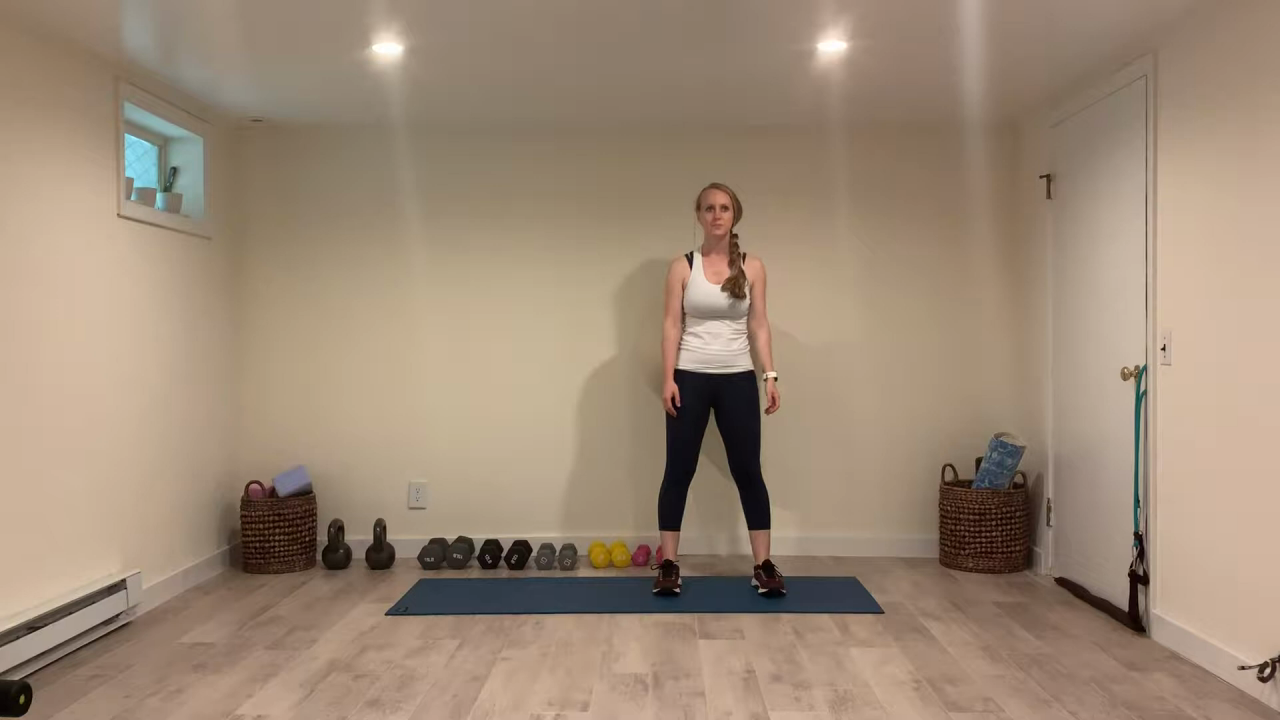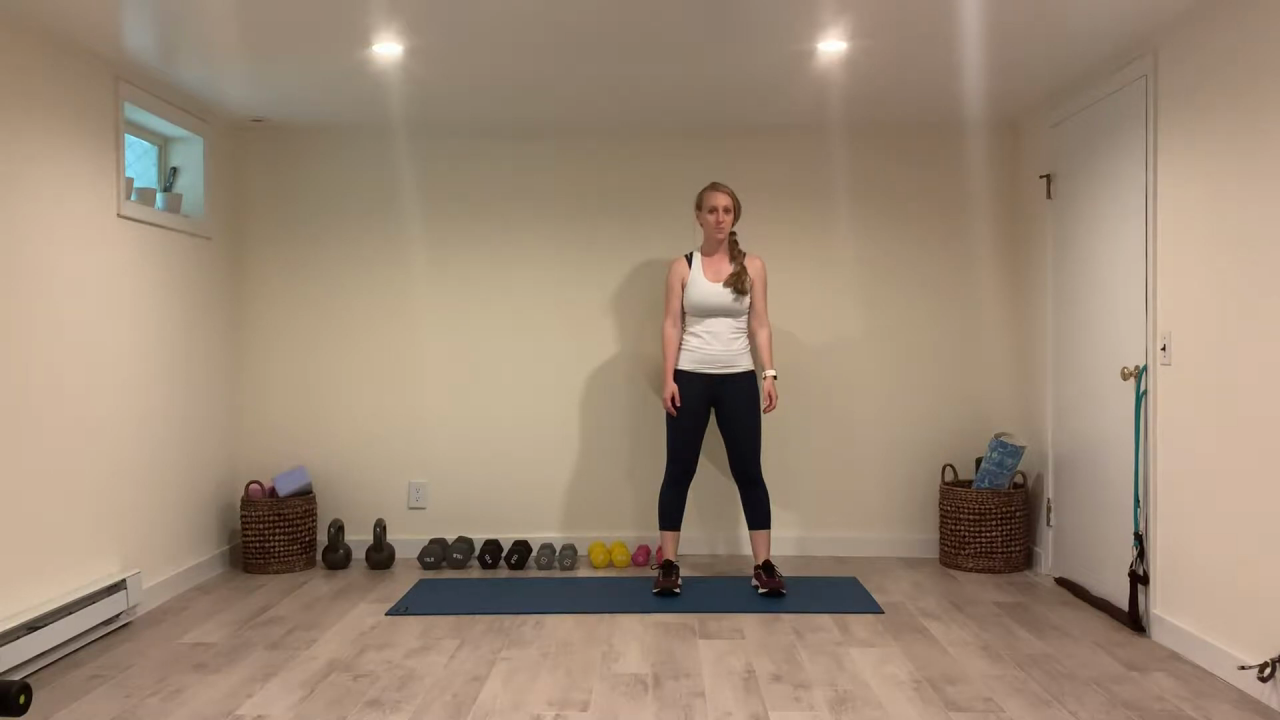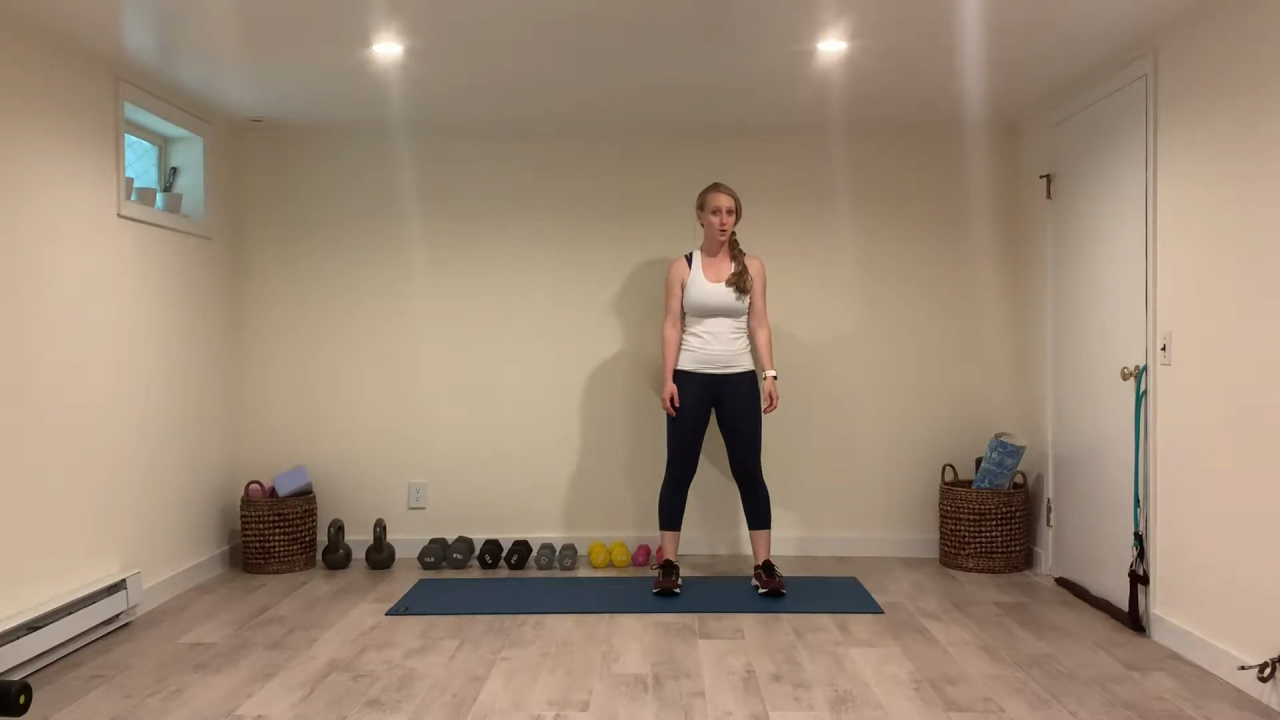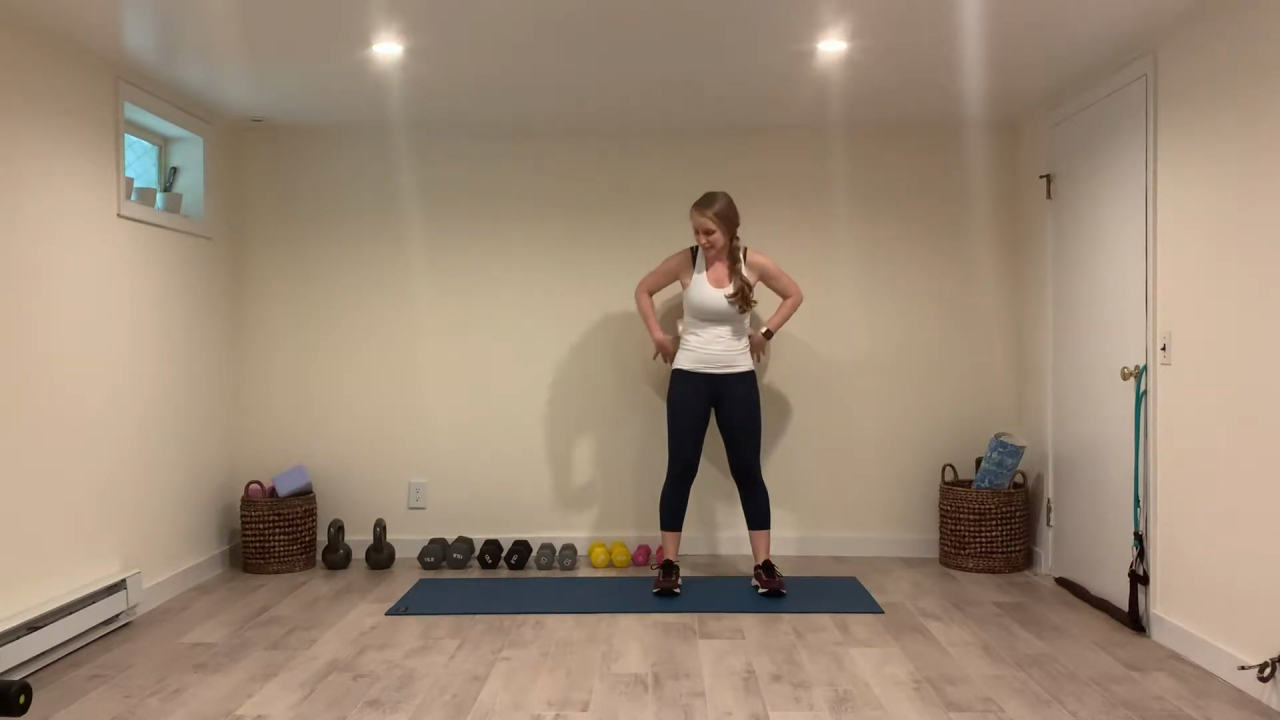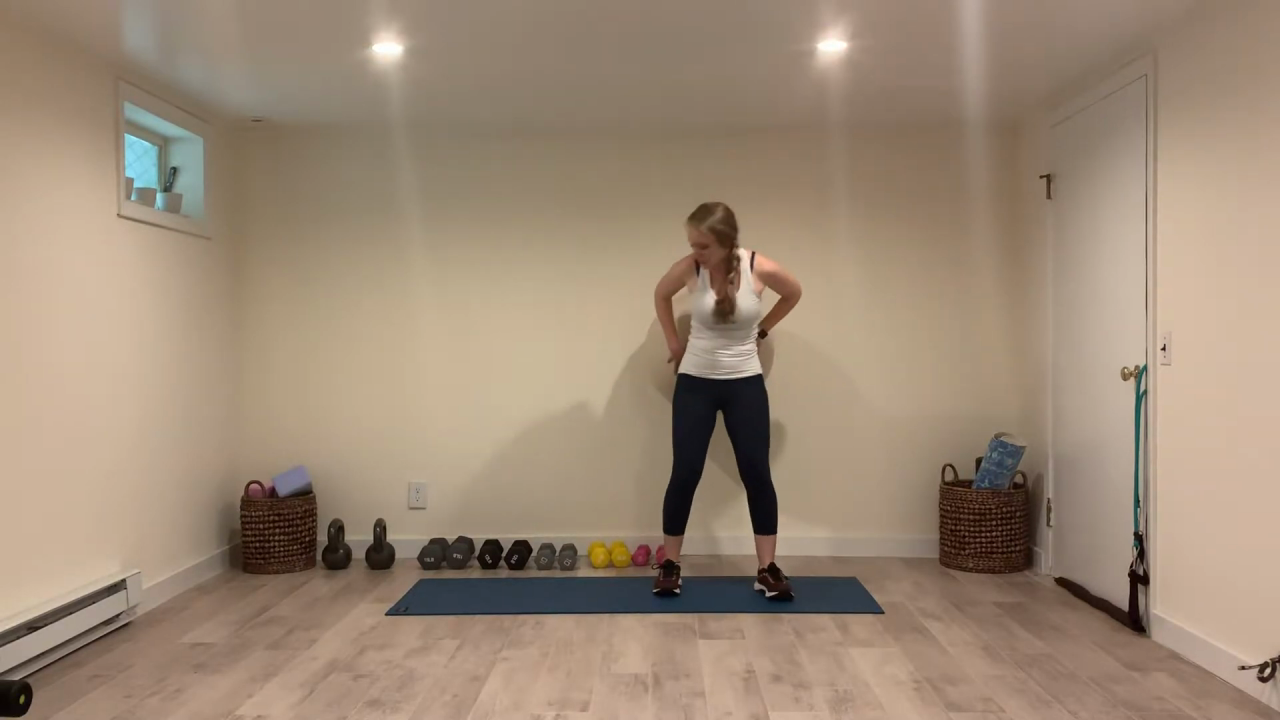
dt=1s
person 1, frame 1
left shoulder: (752, 267)
right shoulder: (682, 266)
left elbow: (759, 325)
right elbow: (672, 325)
left wrist: (770, 375)
right wrist: (668, 379)
left hip: (738, 379)
right hip: (691, 378)
left knee: (748, 471)
right knee: (678, 471)
left ankle: (764, 566)
right ankle: (668, 565)
person 1, frame 2
left shoulder: (753, 266)
right shoulder: (682, 267)
left elbow: (760, 325)
right elbow: (672, 325)
left wrist: (769, 374)
right wrist: (668, 379)
left hip: (738, 379)
right hip: (691, 378)
left knee: (748, 472)
right knee: (679, 471)
left ankle: (763, 566)
right ankle: (668, 564)
person 1, frame 3
left shoulder: (751, 266)
right shoulder: (682, 267)
left elbow: (759, 324)
right elbow: (672, 325)
left wrist: (769, 374)
right wrist: (668, 379)
left hip: (738, 379)
right hip: (691, 378)
left knee: (749, 472)
right knee: (679, 471)
left ankle: (763, 566)
right ankle: (668, 564)
person 1, frame 4
left shoulder: (754, 263)
right shoulder: (684, 262)
left elbow: (794, 295)
right elbow: (643, 290)
left wrist: (765, 333)
right wrist: (658, 336)
left hip: (738, 378)
right hip: (689, 377)
left knee: (747, 471)
right knee: (681, 470)
left ankle: (763, 565)
right ankle: (668, 564)
person 1, frame 5
left shoulder: (762, 269)
right shoulder: (688, 269)
left elbow: (793, 294)
right elbow: (661, 296)
left wrist: (760, 332)
right wrist: (674, 343)
left hip: (745, 383)
right hip: (695, 382)
left knee: (757, 473)
right knee: (685, 473)
left ankle: (767, 569)
right ankle: (670, 564)
